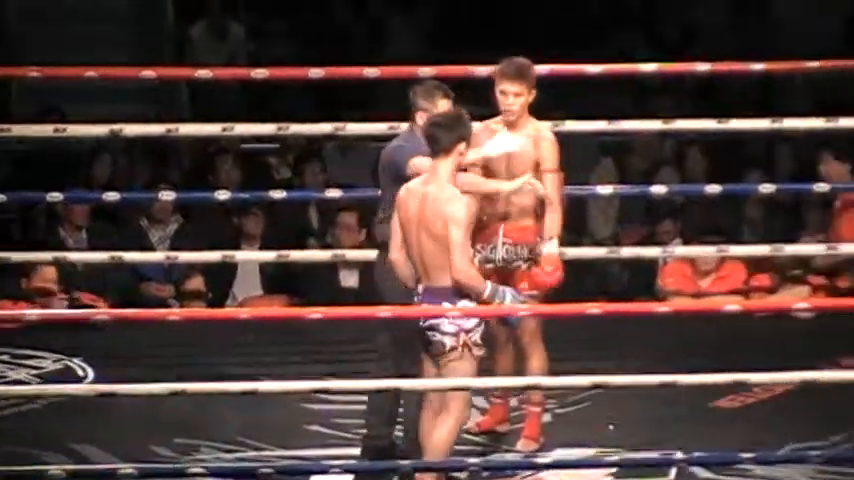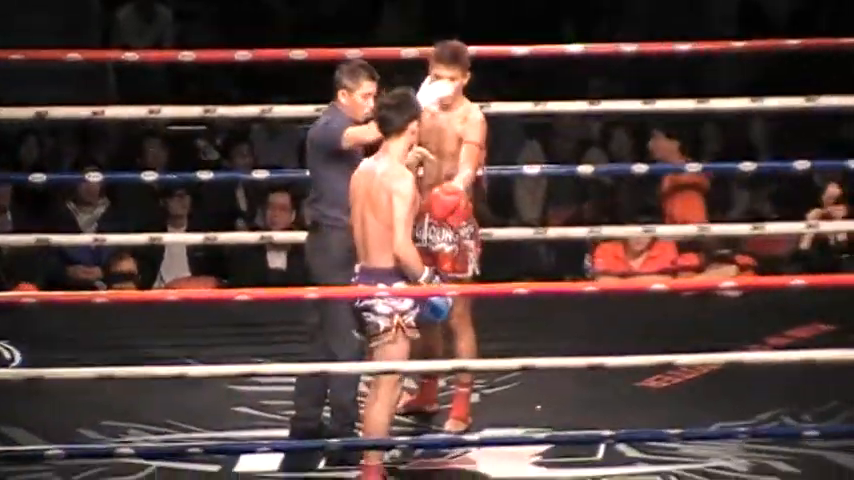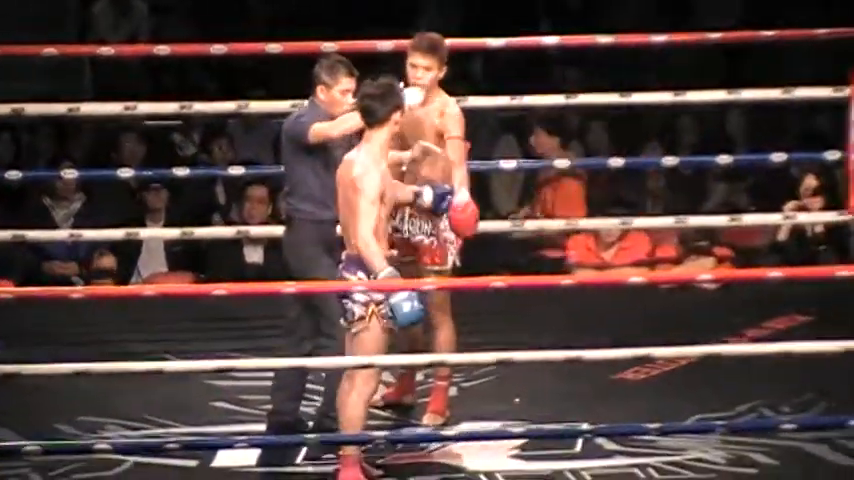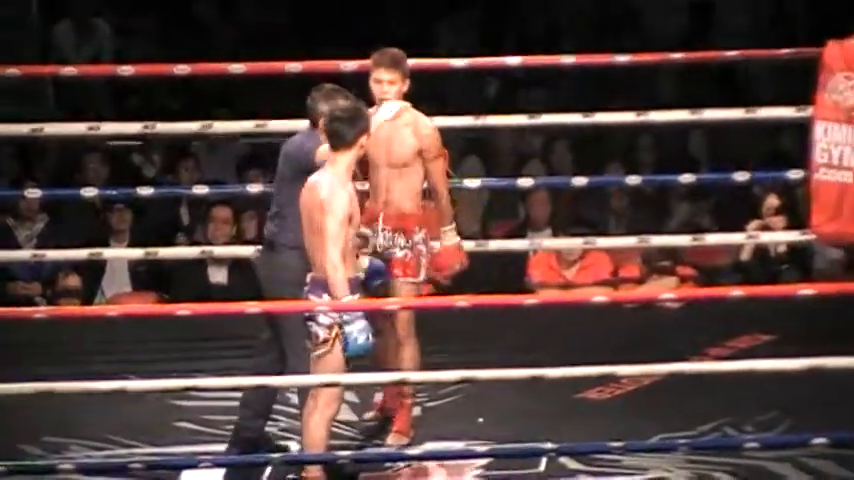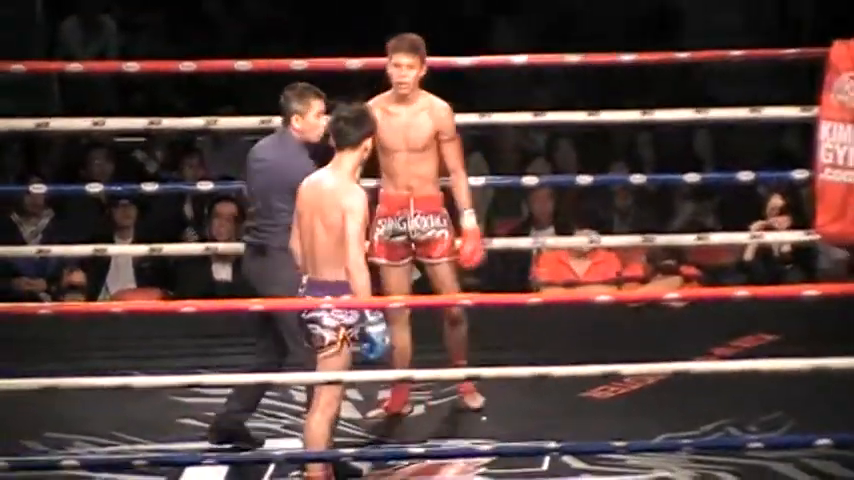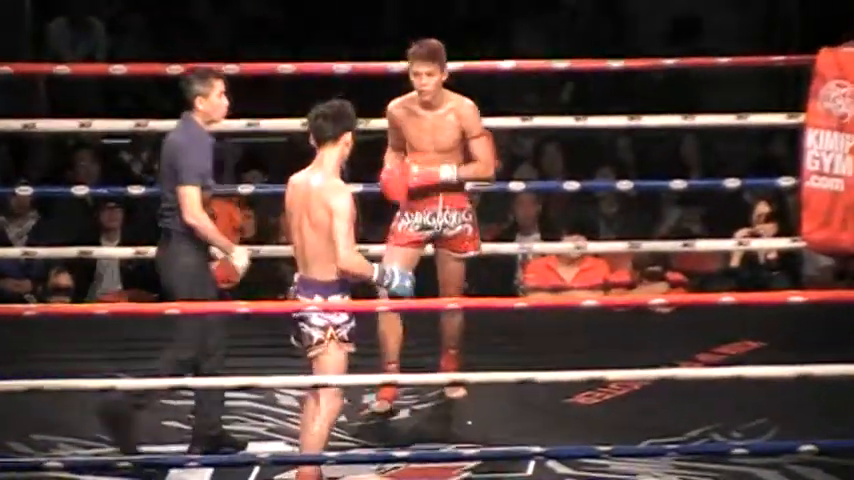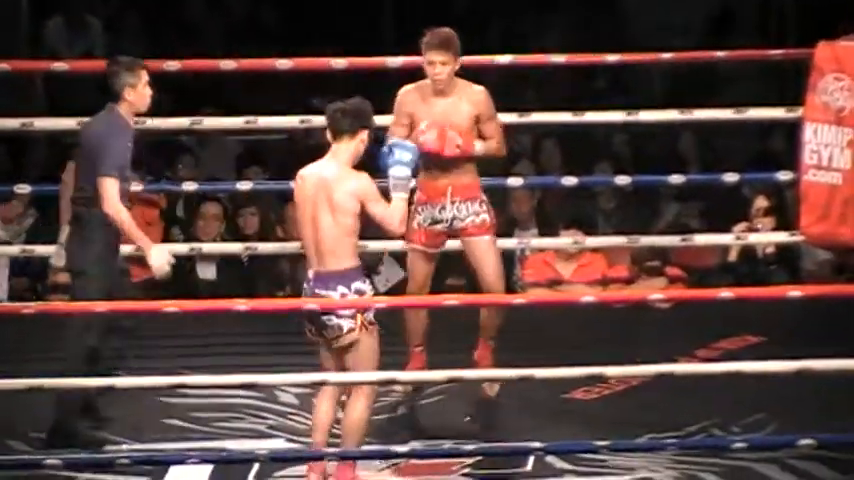
dt=0.4s
person 1, frame 1
left shoulder: (431, 147)
right shoulder: (398, 151)
left elbow: (455, 180)
right elbow: (429, 170)
left wrist: (506, 186)
right wrist: (481, 152)
left knee: (396, 351)
right knee: (404, 351)
left ankle: (378, 442)
right ankle: (409, 447)
person 1, frame 2
left shoulder: (348, 130)
right shoulder: (326, 129)
right elbow: (367, 135)
left hip: (343, 240)
right hip: (332, 241)
left knee: (327, 336)
right knee: (345, 340)
left ankle: (307, 422)
right ankle: (343, 437)
person 1, frame 3
left shoulder: (334, 125)
right shoulder: (298, 124)
right elbow: (334, 131)
left hip: (325, 234)
right hip: (309, 235)
left knee: (303, 329)
right knee: (339, 328)
left ankle: (283, 416)
right ankle: (333, 421)
person 1, frame 4
left shoulder: (309, 148)
right shoulder: (301, 147)
right elbow: (330, 153)
left hip: (288, 260)
right hip: (286, 262)
left knee: (275, 350)
right knee: (304, 355)
left ankle: (247, 434)
person 1, frame 5
left shoulder: (259, 150)
right shoulder: (297, 163)
left hip: (258, 258)
right hip: (281, 263)
left knee: (272, 349)
right knee: (309, 353)
left ankle: (229, 423)
person 1, frame 6
left shoulder: (188, 136)
right shoulder: (192, 142)
right elbow: (192, 214)
left wrist: (219, 246)
right wrist: (231, 250)
left hip: (187, 251)
right hip: (184, 253)
left knee: (210, 342)
right knee: (188, 346)
left ankle: (209, 434)
right ankle: (121, 411)
person 1, frame 7
left shoulder: (104, 124)
right shoulder: (113, 134)
left elbow: (71, 175)
right elbow: (111, 205)
left wrist: (67, 227)
right wrist: (149, 249)
left hip: (94, 237)
right hip: (96, 240)
left knee: (105, 319)
right knee: (85, 332)
left ankle: (83, 396)
right ankle: (65, 424)
person 2, frame 1
left shoulder: (543, 139)
right shoulder: (482, 134)
left elbow: (553, 200)
left wrist: (551, 246)
left hip: (526, 241)
right hip: (489, 238)
left knee: (529, 335)
right knee: (497, 331)
left ankle: (533, 424)
right ankle: (499, 410)
person 2, frame 2
left shoulder: (472, 119)
right shoulder: (423, 113)
left elbow: (467, 166)
left wrist: (457, 186)
left hip: (455, 225)
right hip: (422, 220)
left knee: (458, 317)
left ankle: (462, 404)
right ankle: (427, 392)
person 2, frame 3
left shoulder: (448, 112)
right shoulder: (402, 104)
left elbow: (457, 160)
left wrist: (461, 197)
left hip: (434, 218)
right hip: (403, 213)
left knee: (437, 310)
left ankle: (440, 397)
right ankle: (405, 384)
person 2, frame 4
left shoulder: (421, 128)
left elbow: (440, 188)
left wrist: (449, 237)
left hip: (407, 230)
right hip: (371, 226)
left knee: (402, 326)
right knee: (379, 320)
left ankle: (404, 415)
right ankle: (392, 393)
person 2, frame 5
left shoulder: (438, 111)
right shoulder: (372, 111)
left elbow: (456, 171)
left wrist: (470, 223)
left hip: (430, 212)
right hip: (389, 214)
left knee: (453, 306)
right knee: (396, 312)
left ankle: (463, 380)
right ankle: (399, 395)
person 2, frame 6
left shoulder: (464, 110)
right shoulder: (397, 110)
left elbow: (487, 167)
left wrist: (440, 173)
right wrist: (391, 174)
left hip: (453, 210)
right hip: (412, 209)
left knee: (452, 300)
left ankle: (449, 370)
right ankle: (388, 386)
person 2, frame 7
left shoulder: (477, 96)
right shoulder: (408, 97)
left elbow: (498, 145)
left wrist: (471, 146)
right wrist: (416, 144)
left hip: (469, 198)
right hip: (428, 198)
left knee: (495, 289)
right knee: (415, 292)
left ankle: (484, 356)
right ankle: (416, 363)
person 3, frame 1
left shoulder: (406, 193)
right shoulder: (456, 201)
left elbow: (396, 256)
right elbow: (462, 272)
right wrist: (498, 295)
left hip: (425, 304)
right hip: (455, 309)
left knee: (434, 403)
right knee: (455, 410)
person 3, frame 2
left shoulder: (363, 170)
right shoulder: (401, 177)
right elbow: (402, 248)
right wrist: (430, 282)
left hip: (365, 281)
right hip: (390, 287)
left knee: (380, 385)
right knee: (387, 391)
person 3, frame 3
left shoulder: (355, 159)
right shoulder: (370, 167)
right elbow: (364, 237)
left wrist: (424, 195)
right wrist: (394, 286)
left hip: (355, 272)
right hip: (368, 276)
left knee: (353, 375)
right knee: (365, 378)
person 3, frame 4
left shoulder: (316, 182)
right shoulder: (339, 189)
right elbow: (332, 260)
left wrist: (360, 262)
right wrist: (351, 315)
left hip: (321, 293)
right hip: (333, 297)
left knee: (317, 395)
right knee: (328, 401)
person 3, frame 5
left shoulder: (309, 184)
right shoulder: (353, 193)
right elbow: (355, 264)
right wrist: (372, 317)
left hip: (311, 293)
right hip: (337, 299)
left knee: (323, 396)
right knee: (327, 400)
person 3, frame 6
left shoulder: (295, 183)
right shoulder: (337, 191)
right elbow: (346, 259)
right wrist: (384, 274)
left hip: (303, 291)
right hip: (328, 298)
left knee: (315, 394)
right knee: (329, 403)
person 3, frame 7
left shoulder: (304, 176)
right shoulder: (356, 181)
right elbow: (397, 225)
right wrist: (401, 177)
left hip: (315, 284)
right hip: (347, 287)
left knee: (330, 384)
right knee: (364, 389)
